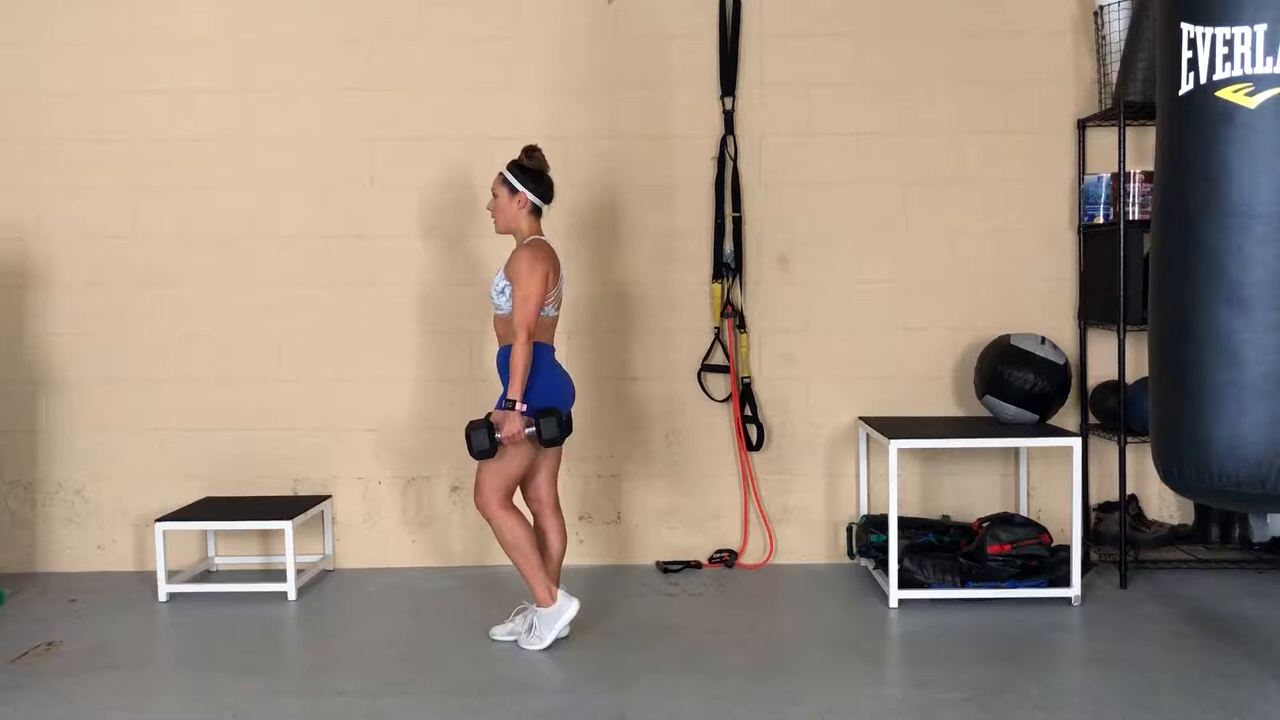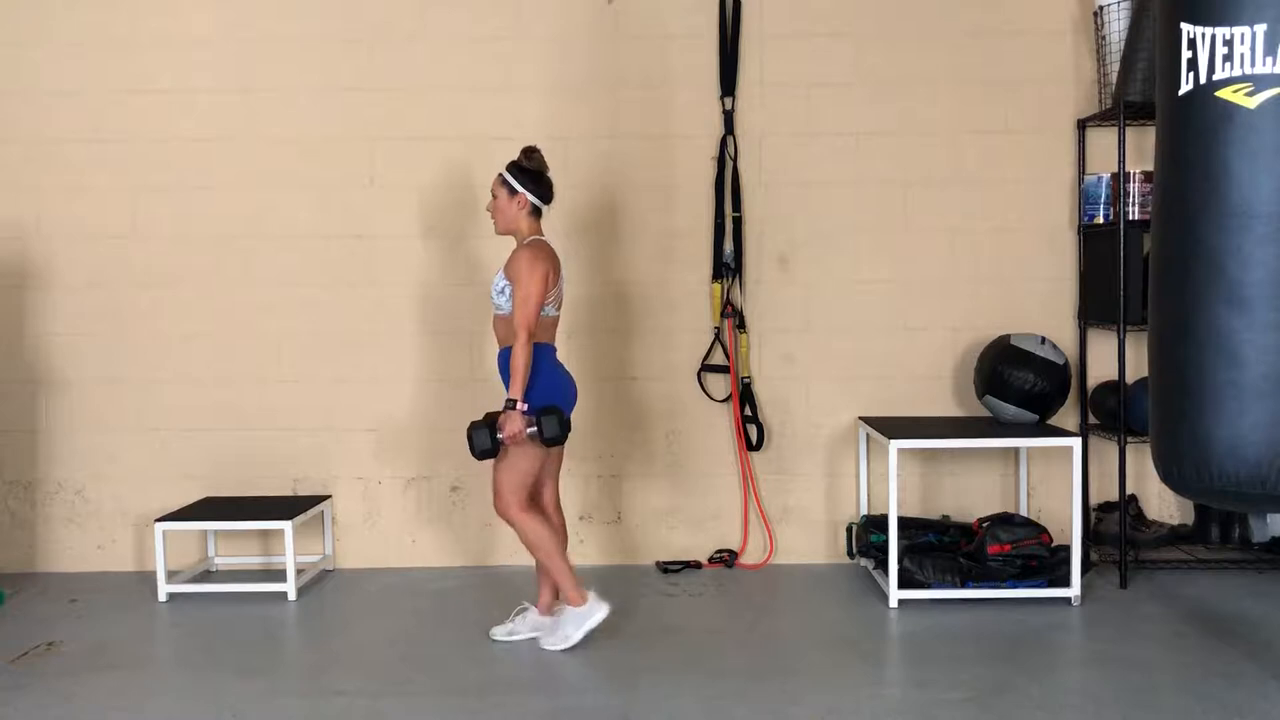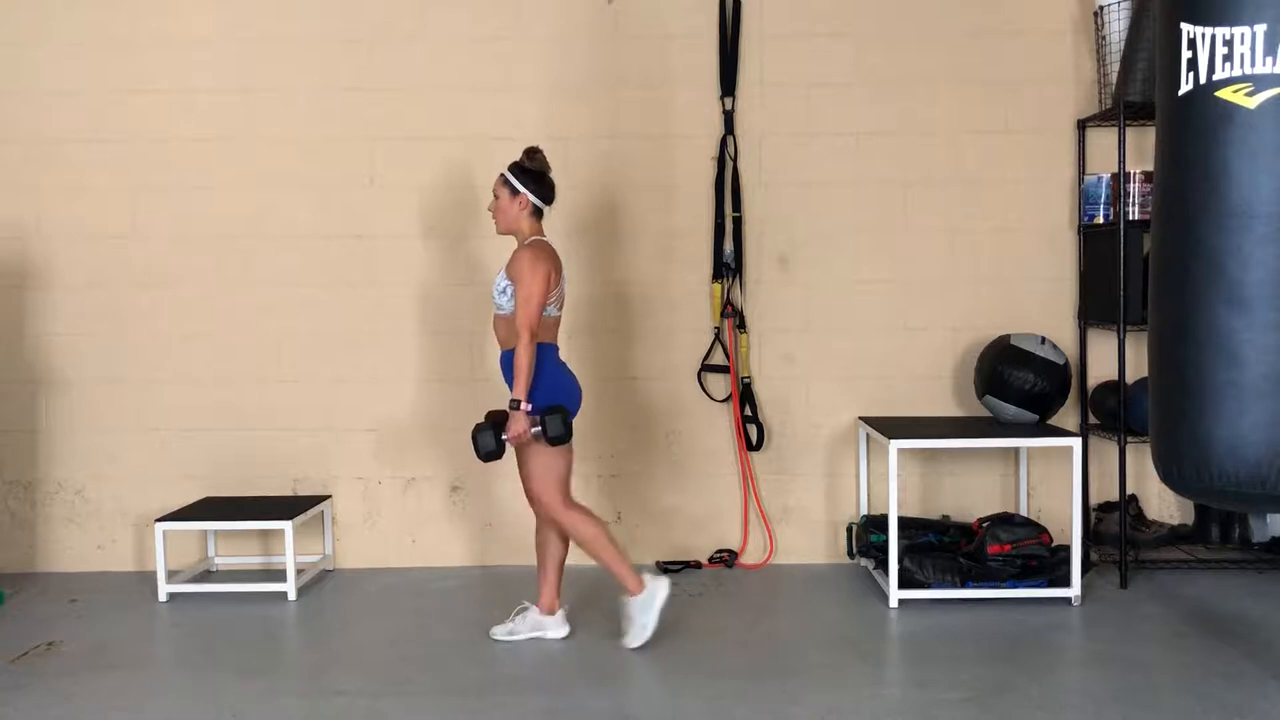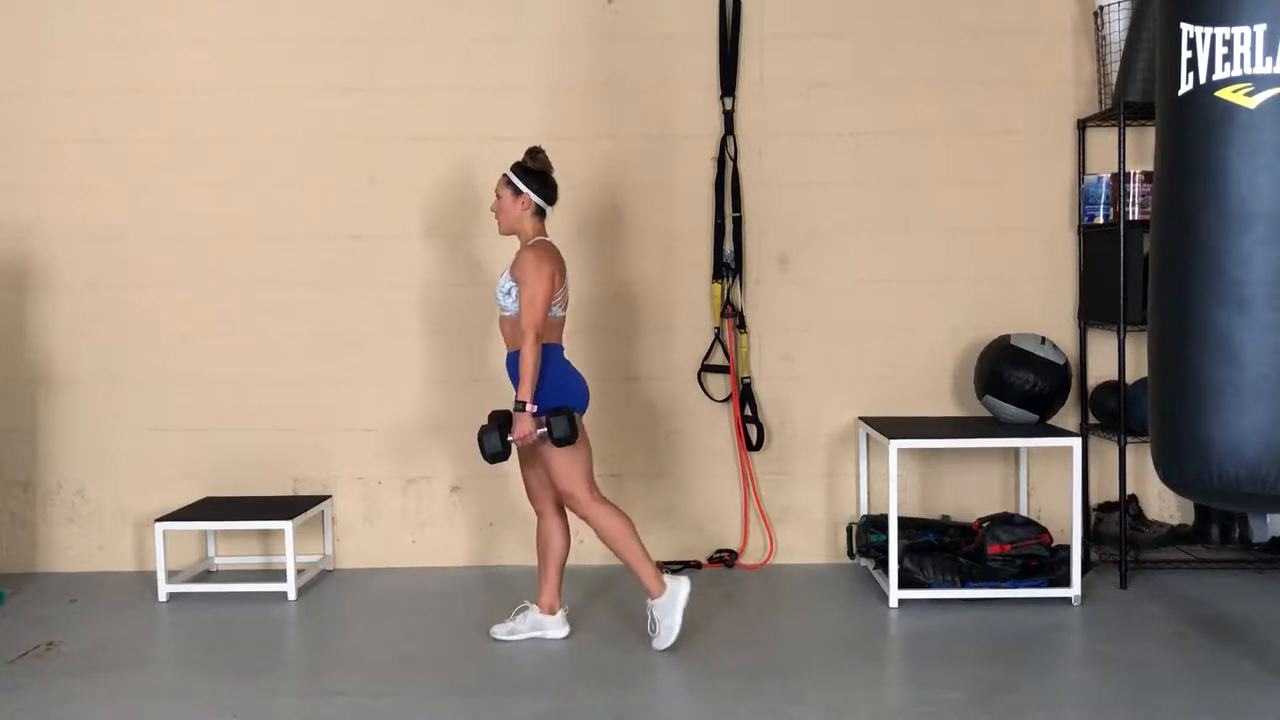
dt=0.2s
person 1, frame 1
left shoulder: (529, 254)
right shoulder: (536, 254)
left elbow: (523, 335)
left wrist: (513, 405)
left hip: (535, 385)
right hip: (540, 384)
left knee: (491, 497)
right knee: (541, 501)
left ankle: (550, 603)
right ankle: (545, 607)
person 1, frame 2
left shoulder: (529, 255)
right shoulder: (538, 254)
left elbow: (524, 336)
left wrist: (517, 405)
left hip: (539, 385)
right hip: (541, 384)
left knee: (513, 505)
right knee: (541, 503)
left ankle: (579, 601)
right ankle: (548, 610)
person 1, frame 3
left shoulder: (530, 255)
right shoulder: (537, 254)
left elbow: (525, 335)
left wrist: (519, 405)
left hip: (541, 386)
right hip: (540, 386)
left knee: (556, 504)
right knee: (545, 506)
left ankle: (640, 589)
right ankle: (547, 611)
person 1, frame 4
left shoulder: (534, 255)
right shoulder: (539, 254)
left elbow: (531, 336)
left wrist: (523, 407)
right wrist: (528, 403)
left hip: (548, 385)
right hip: (546, 385)
left knee: (582, 498)
right knee: (546, 504)
left ankle: (661, 590)
right ankle: (548, 612)
